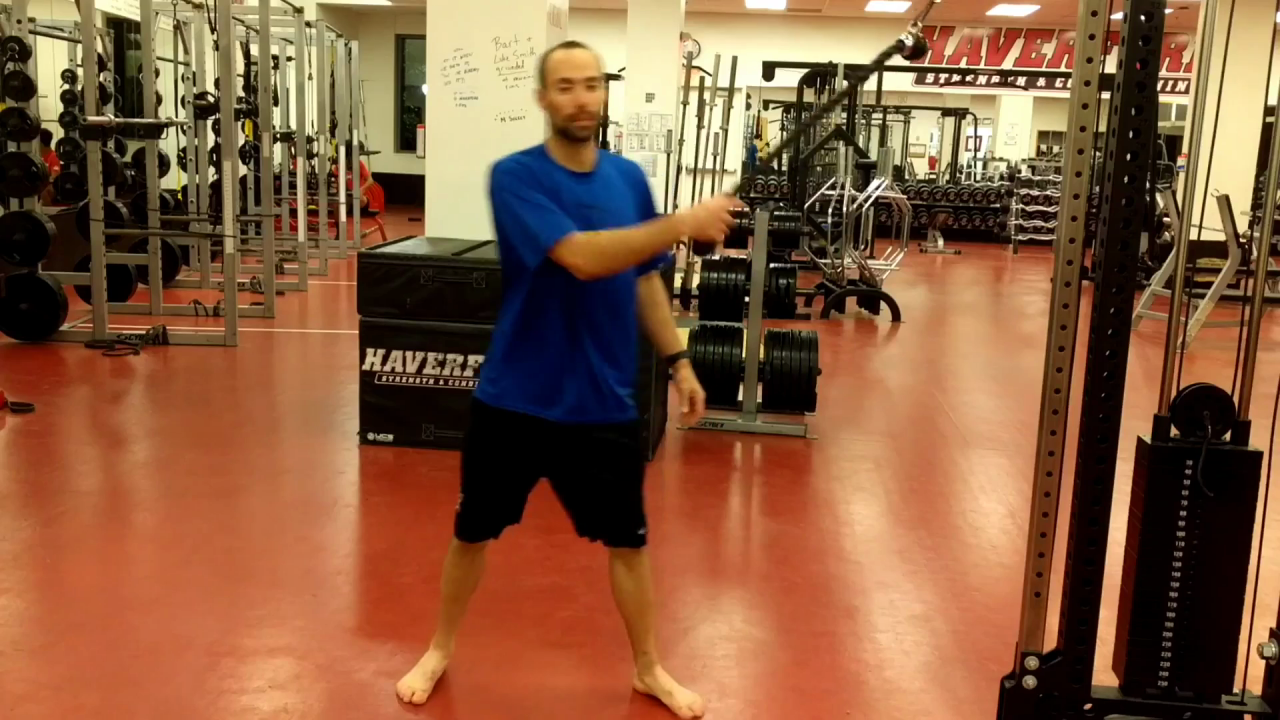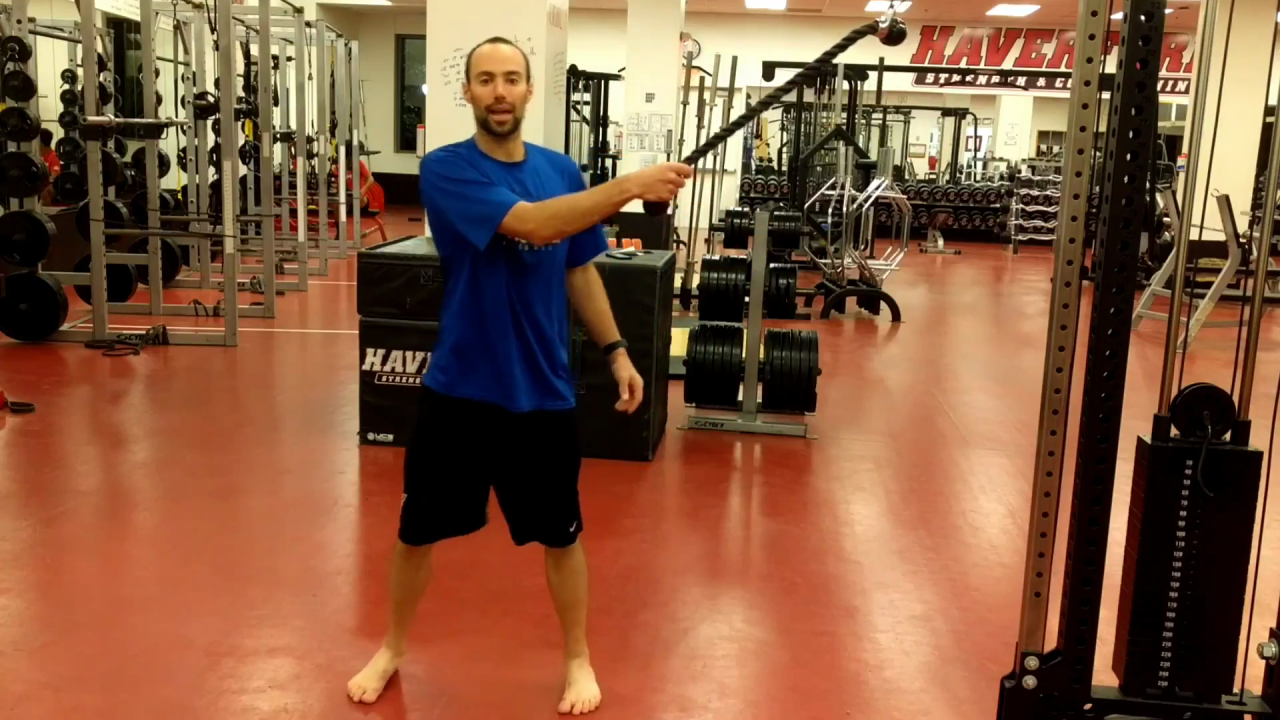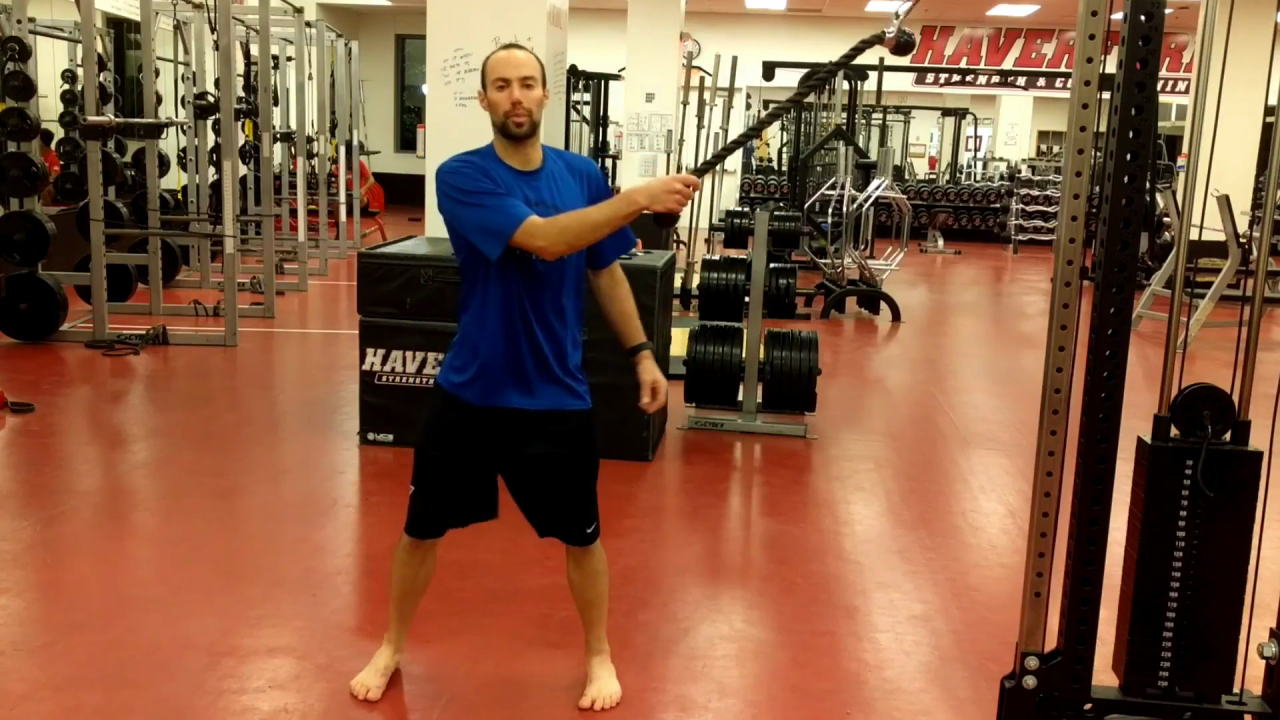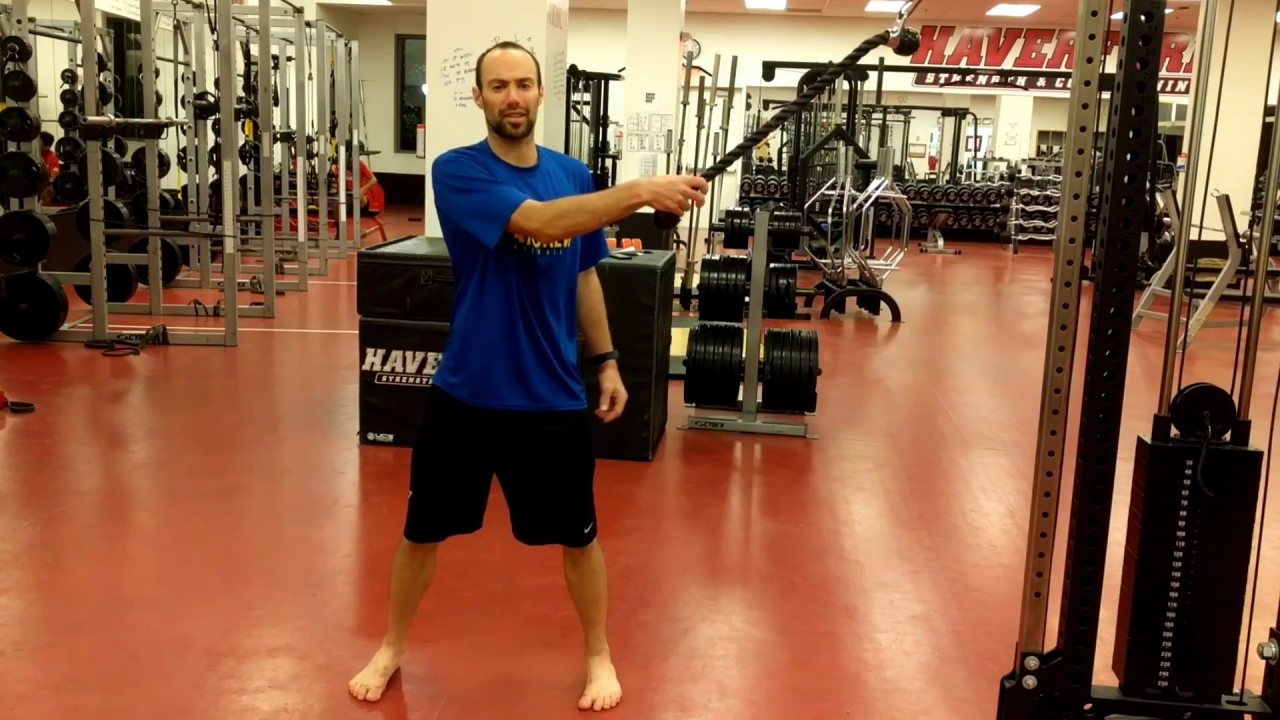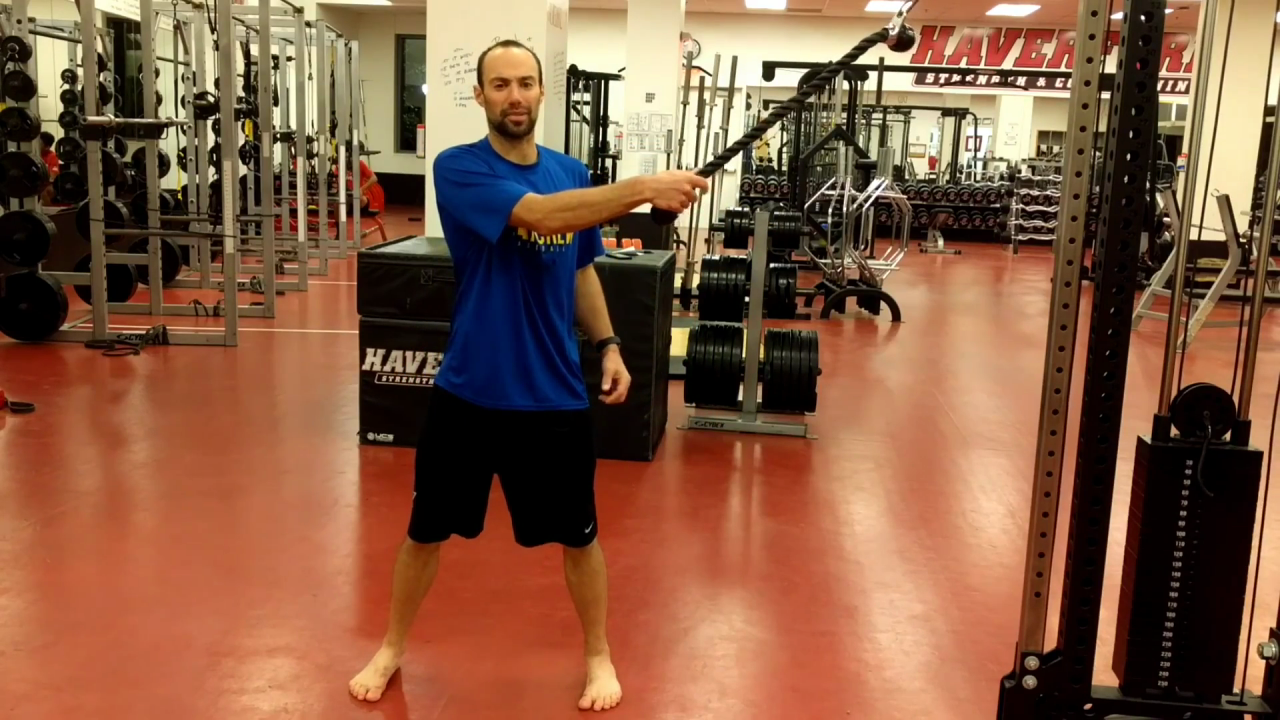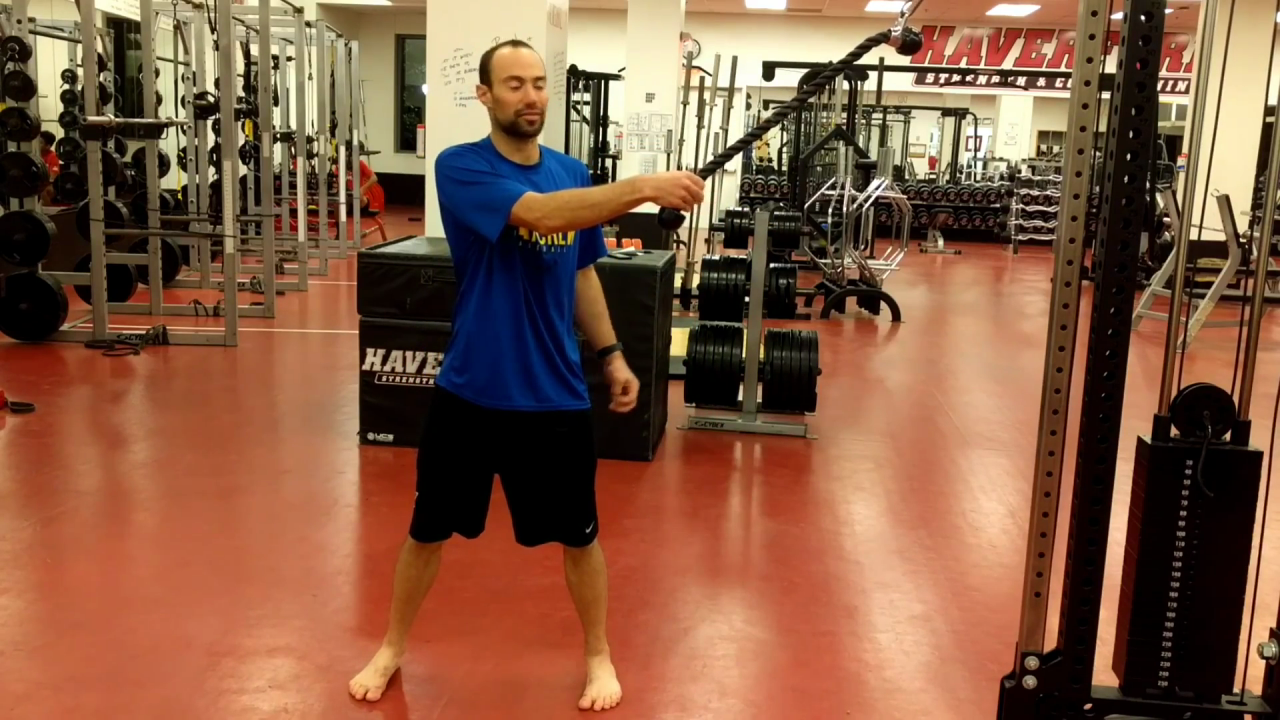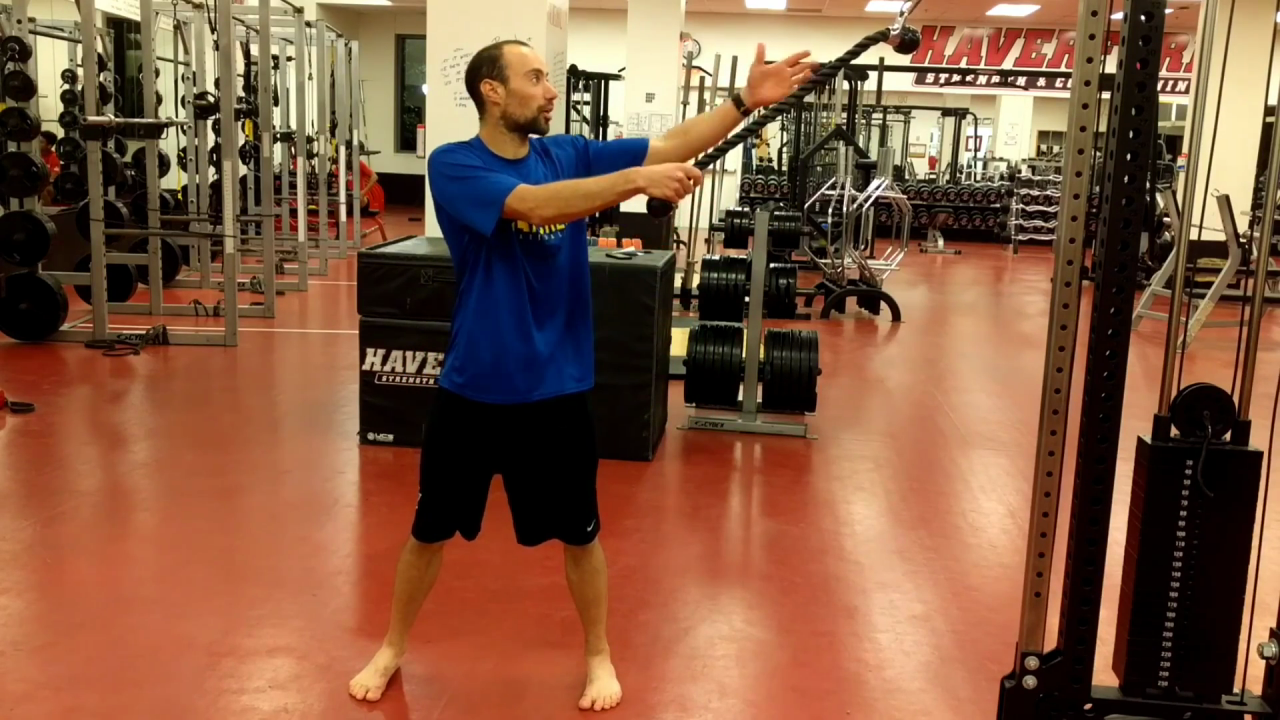
dt=0.7s
person 1, frame 1
left shoulder: (630, 179)
right shoulder: (515, 176)
left elbow: (646, 276)
right elbow: (579, 257)
left wrist: (679, 360)
right wrist: (683, 223)
left hip: (602, 402)
right hip: (513, 397)
left knee: (627, 538)
right knee: (473, 533)
right ankle: (439, 651)
person 1, frame 2
left shoulder: (562, 170)
right shoulder: (445, 169)
left elbow: (579, 271)
right elbow: (530, 222)
left wrist: (616, 351)
right wrist: (631, 188)
left hip: (542, 393)
right hip: (458, 390)
left knee: (561, 535)
right knee: (417, 532)
left ankle: (578, 659)
right ankle: (391, 650)
person 1, frame 3
left shoulder: (582, 175)
right shoulder: (460, 177)
left elbow: (606, 272)
right elbow: (541, 238)
left wrist: (643, 353)
right wrist: (640, 197)
left hip: (556, 395)
right hip: (469, 391)
left knee: (581, 534)
right knee: (423, 528)
left ankle: (599, 656)
right ankle: (391, 648)
person 1, frame 4
left shoulder: (573, 175)
right shoulder: (457, 171)
right elbow: (538, 222)
left wrist: (606, 361)
right wrist: (642, 191)
left hip: (552, 397)
right hip: (465, 393)
left knee: (578, 535)
right knee: (423, 531)
left ankle: (598, 655)
right ankle: (390, 649)
person 1, frame 5
left shoulder: (571, 173)
right shoulder: (458, 168)
right elbow: (538, 215)
left wrist: (607, 345)
right wrist: (645, 188)
left hip: (555, 396)
right hip: (468, 392)
left knee: (578, 536)
right knee: (427, 531)
left ankle: (598, 655)
right ankle: (390, 650)
person 1, frame 6
left shoulder: (571, 173)
right shoulder: (460, 167)
right elbow: (537, 214)
left wrist: (611, 352)
right wrist: (643, 188)
left hip: (555, 396)
right hip: (470, 392)
left knee: (578, 536)
right knee: (429, 530)
left ankle: (598, 655)
right ankle: (391, 649)
person 1, frame 7
left shoulder: (571, 155)
right shoulder: (454, 164)
left elbow: (671, 147)
right elbow: (533, 205)
left wrist: (748, 102)
right wrist: (636, 178)
left hip: (556, 392)
right hip: (473, 391)
left knee: (578, 534)
right knee: (431, 530)
left ankle: (598, 655)
right ankle: (391, 649)
